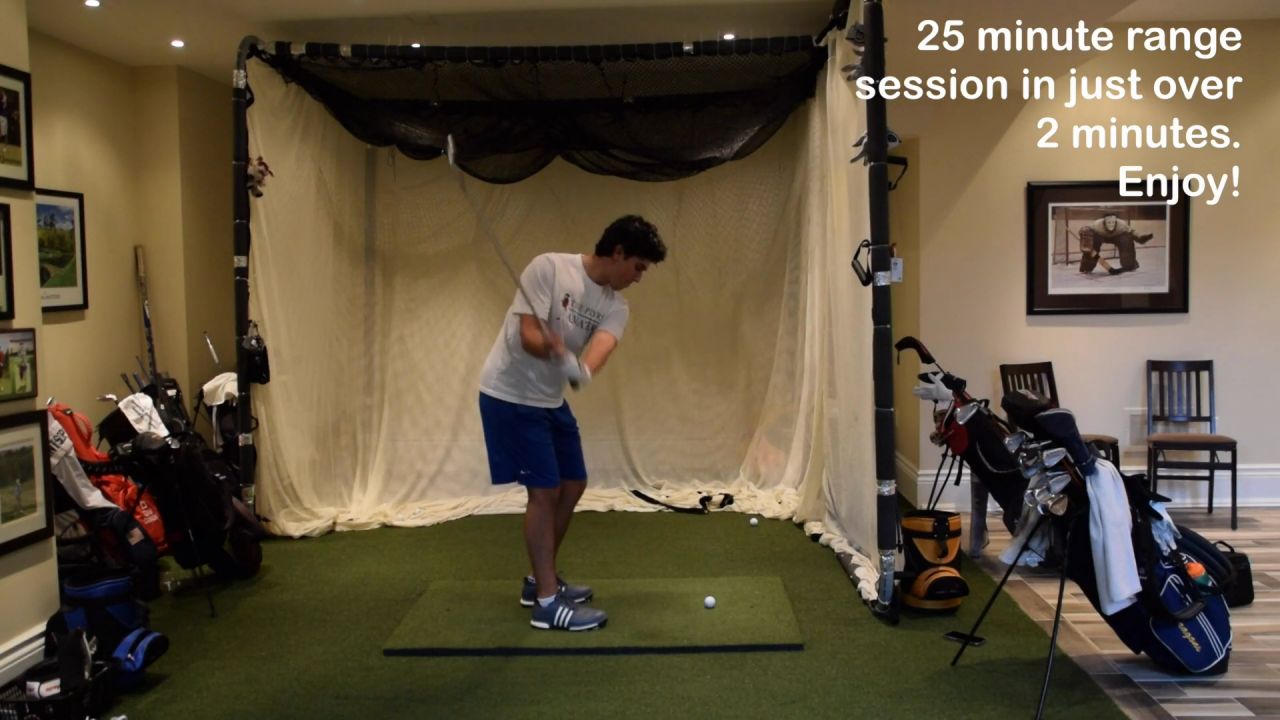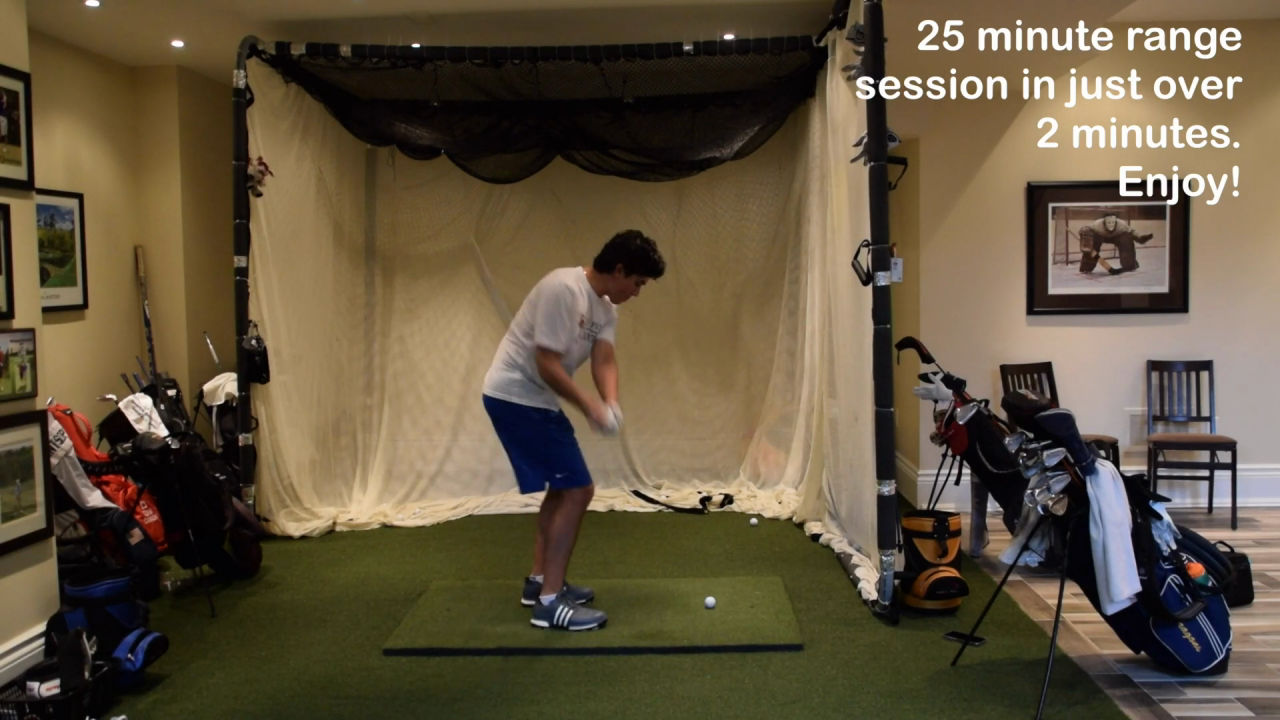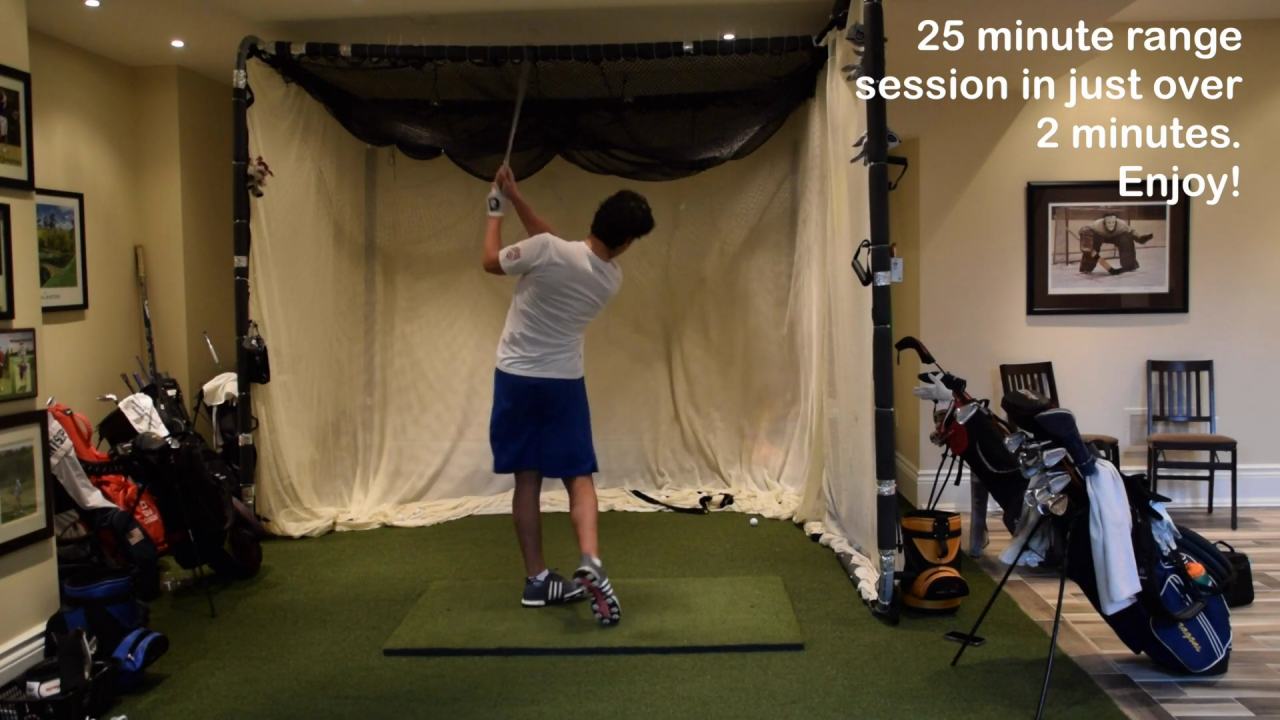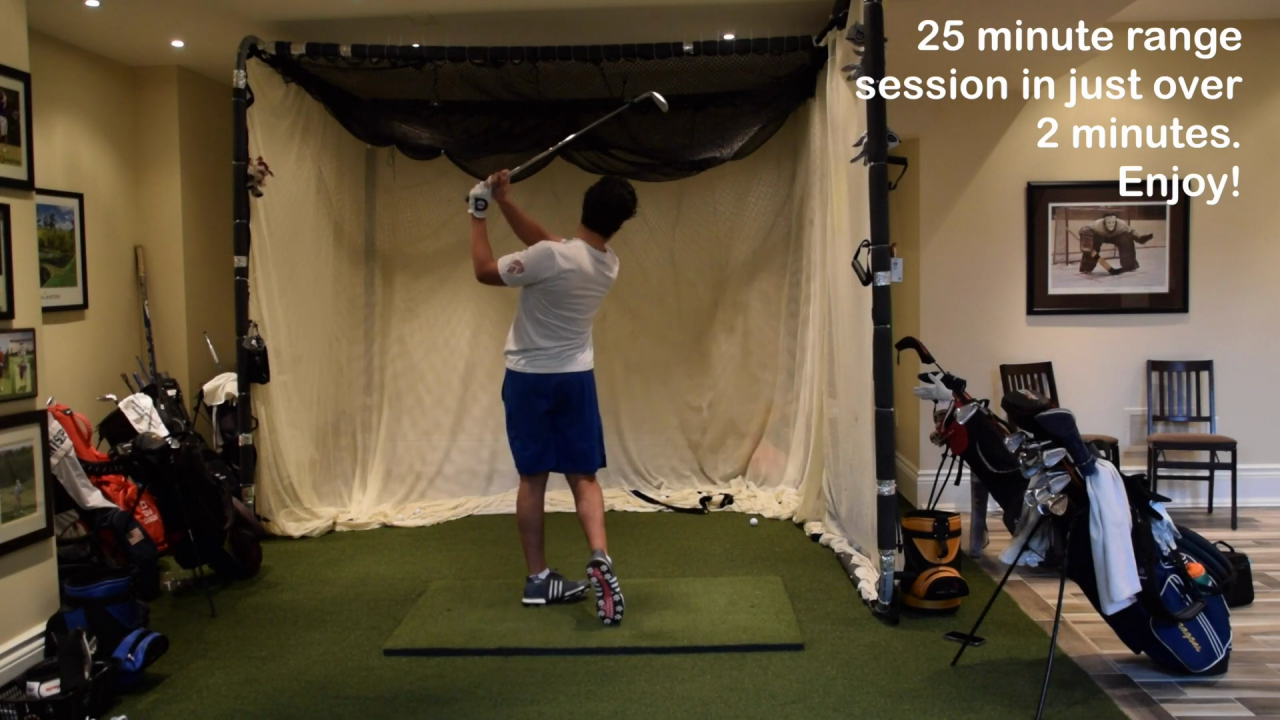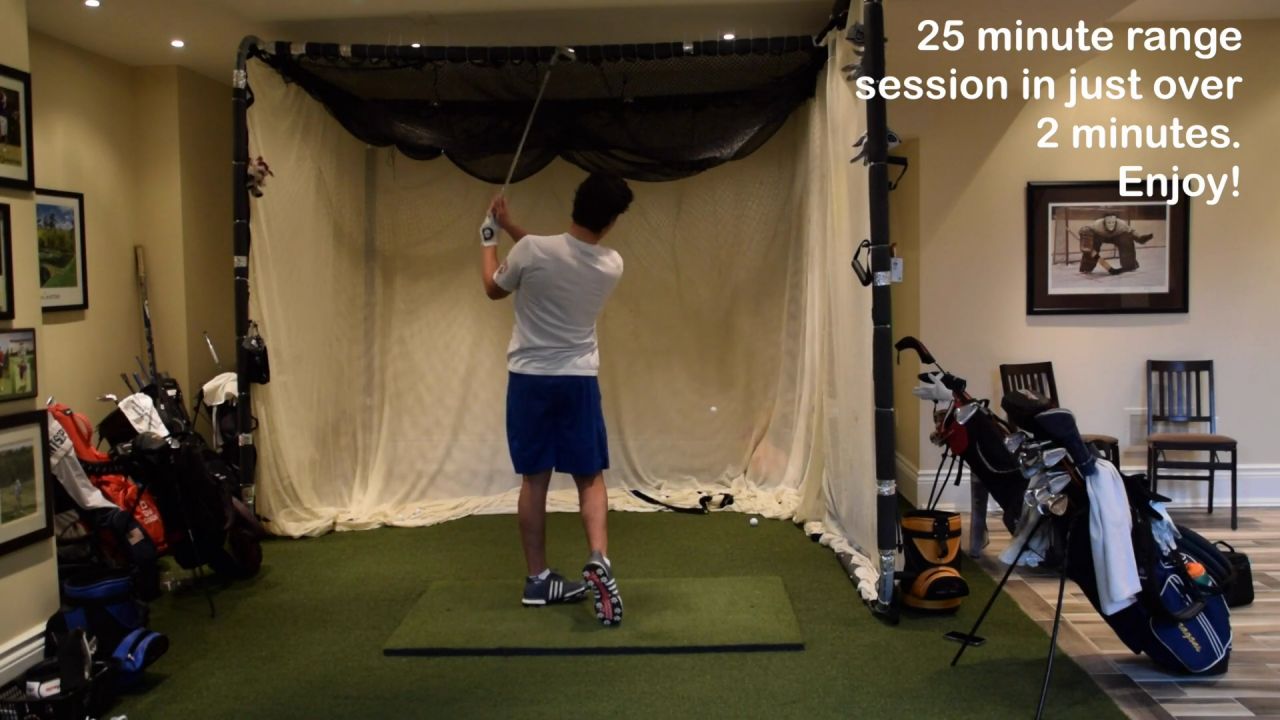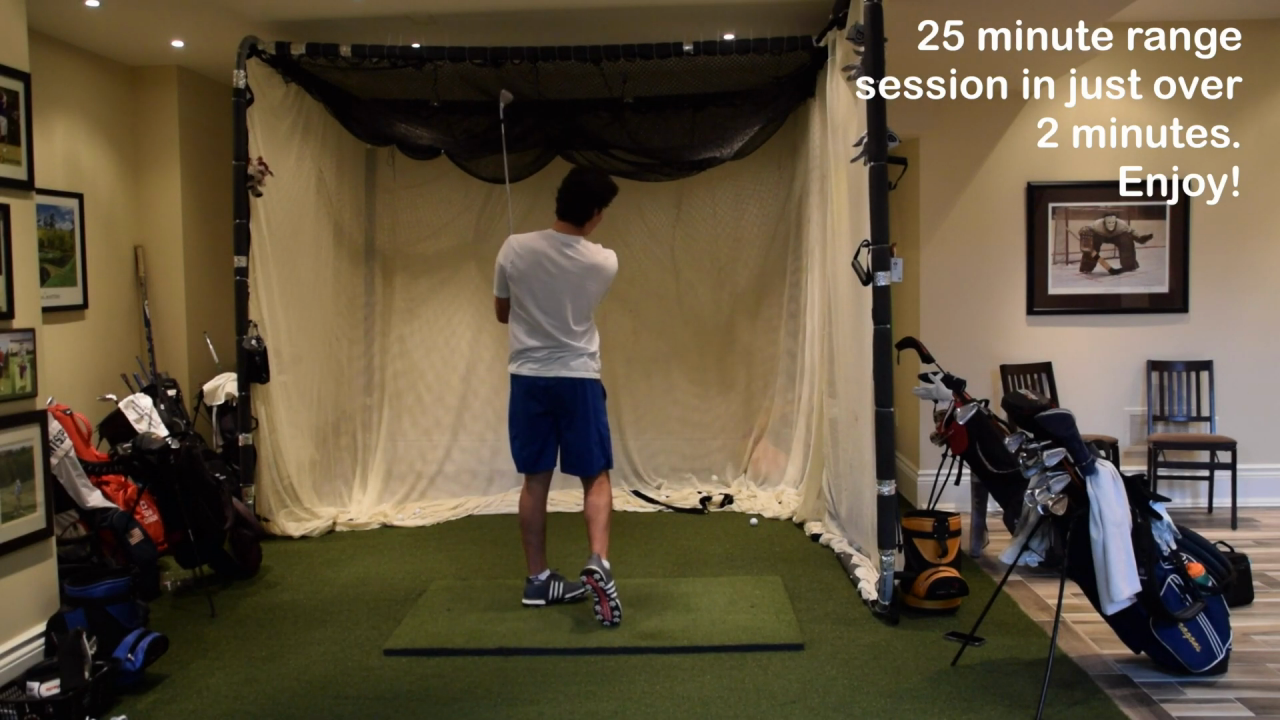
dt=0.4s
person 1, frame 1
left shoulder: (615, 306)
right shoulder: (550, 268)
left elbow: (601, 347)
right elbow: (527, 334)
left wrist: (581, 369)
right wrist: (552, 348)
left hip: (549, 400)
right hip: (510, 395)
left knee: (571, 486)
right knee: (545, 490)
left ankle: (539, 579)
right ankle: (547, 602)
person 1, frame 2
left shoulder: (605, 310)
right shoulder: (562, 289)
left elbow: (605, 361)
right elbow: (547, 366)
left wrist: (611, 405)
right wrist: (589, 407)
left hip: (537, 401)
right hip: (515, 399)
left knee: (571, 489)
right knee: (573, 490)
left ankle: (540, 579)
right ankle: (549, 602)
person 1, frame 3
left shoulder: (549, 249)
right shoulder: (610, 280)
left elbow: (492, 263)
left wrist: (497, 208)
right wrist: (515, 197)
left hip: (515, 378)
right hip: (563, 383)
left knee: (528, 478)
right knee: (579, 477)
left ankle: (536, 579)
right ankle: (589, 564)
person 1, frame 4
left shoulder: (551, 258)
right shoulder: (609, 265)
left elbow: (485, 272)
left wrist: (478, 213)
right wrist: (504, 201)
left hip: (528, 378)
right hip: (576, 378)
left knee: (532, 477)
right knee: (583, 476)
left ankle: (537, 579)
right ankle: (600, 556)
person 1, frame 5
left shoulder: (533, 251)
right shoulder: (612, 265)
left elbow: (494, 289)
left wrist: (490, 238)
right wrist: (509, 225)
left hip: (529, 379)
right hip: (579, 381)
left knee: (535, 478)
right knee: (589, 476)
left ankle: (537, 578)
right ankle: (599, 559)
person 1, frame 6
left shoulder: (515, 250)
right shoulder: (605, 262)
left elbow: (503, 314)
left hip: (528, 379)
right hip: (579, 380)
left knee: (536, 479)
right knee: (595, 476)
left ankle: (537, 579)
right ankle: (598, 562)
